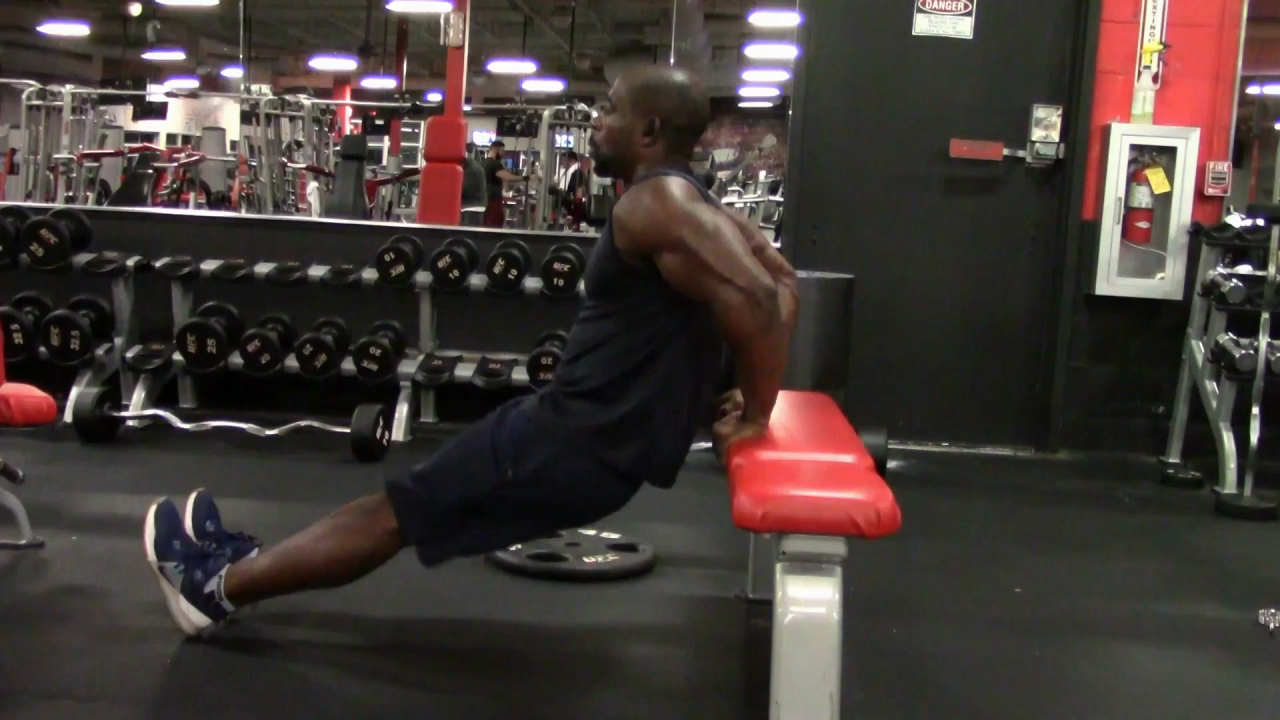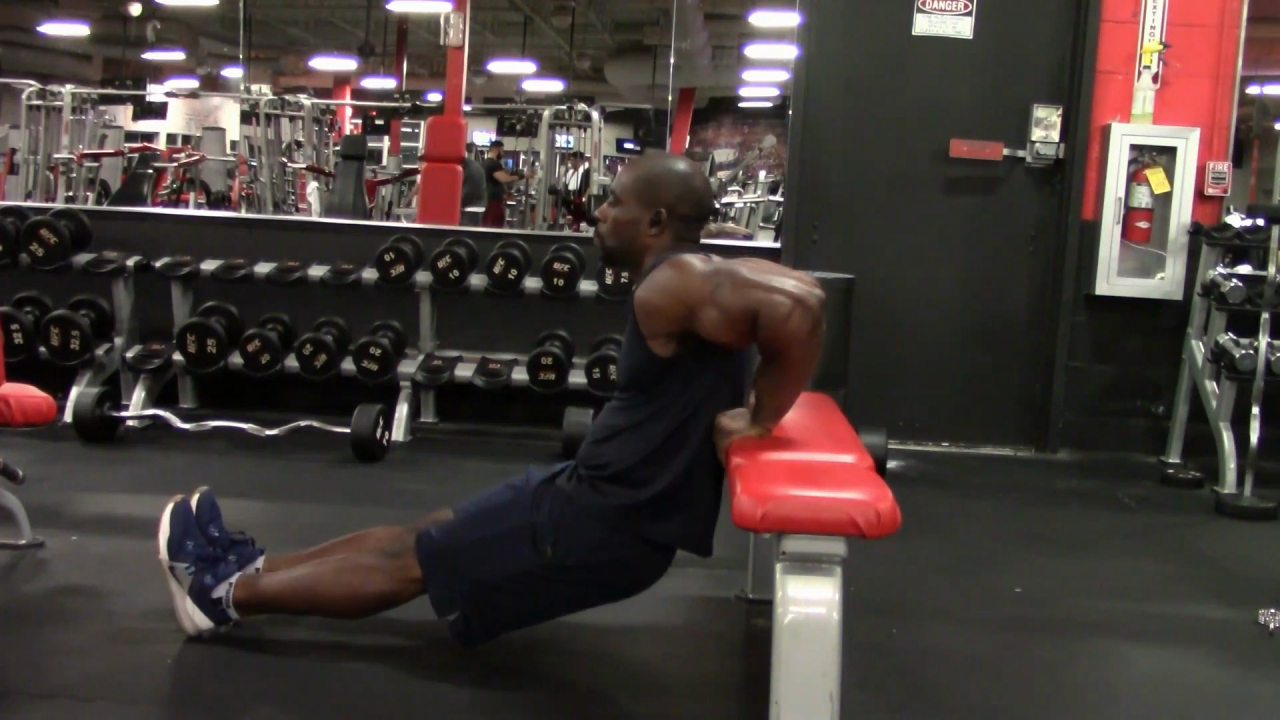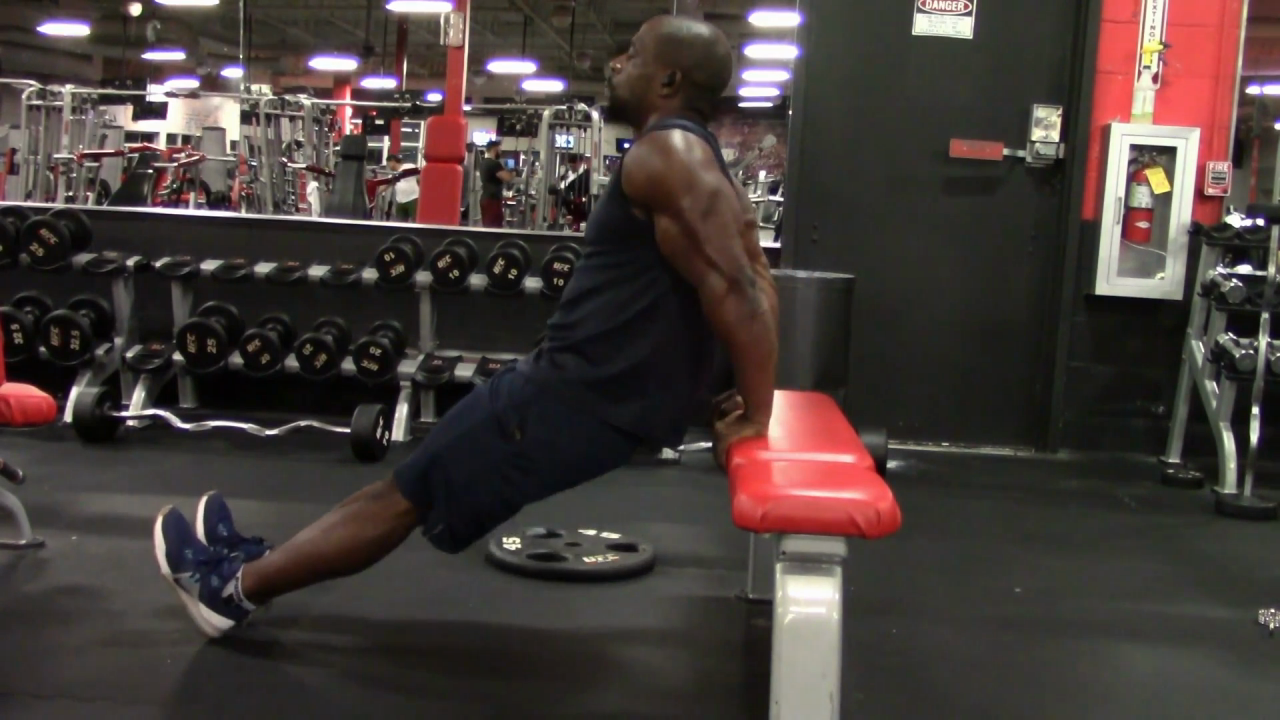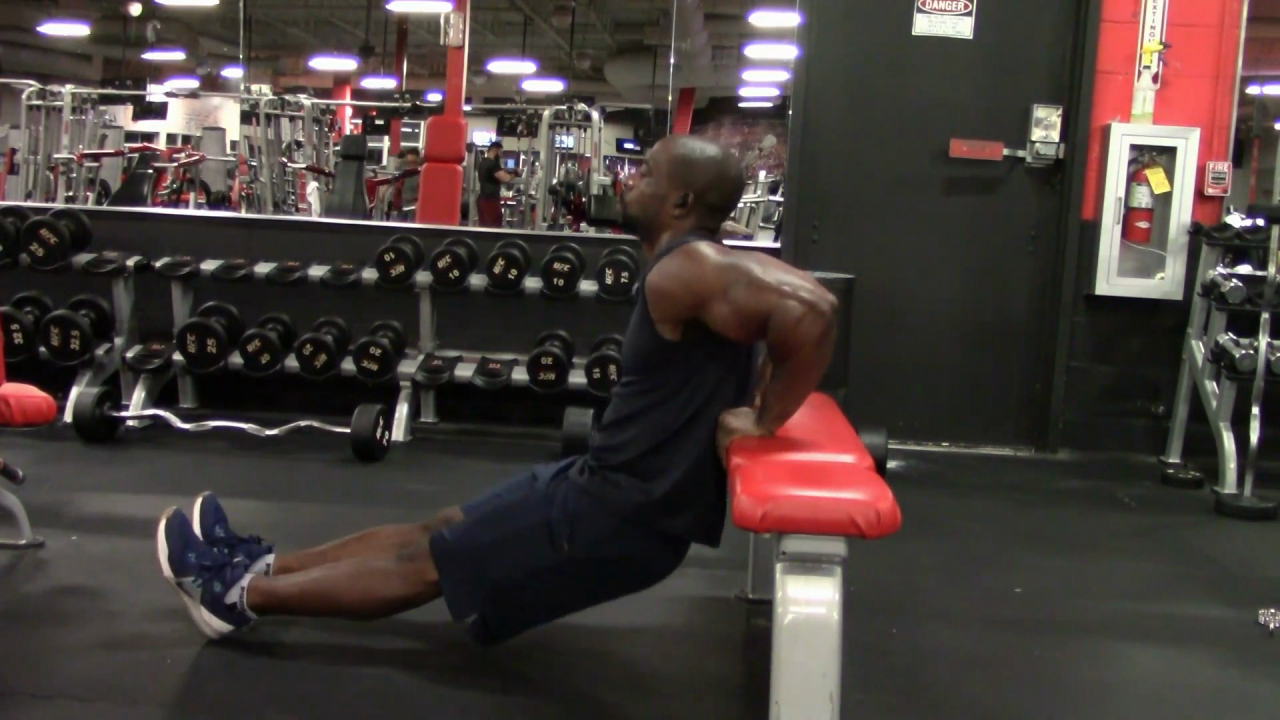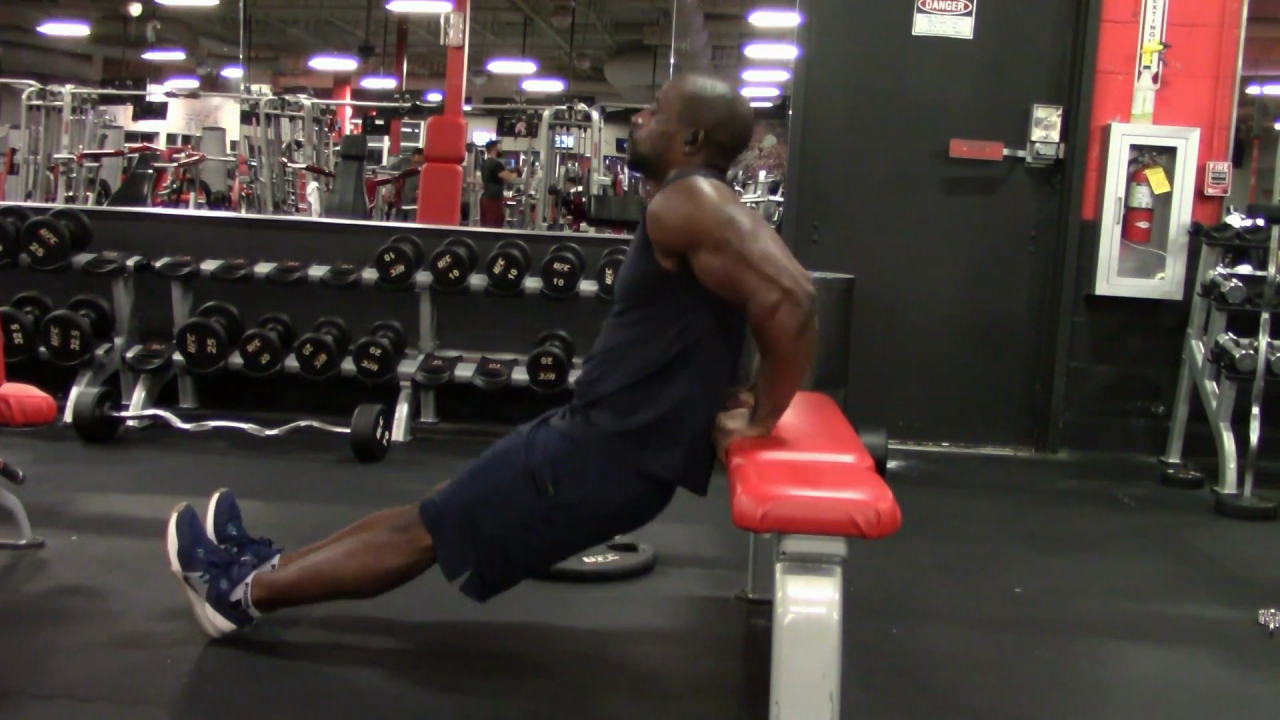
dt=1s
person 1, frame 1
left shoulder: (654, 204)
right shoulder: (689, 204)
left elbow: (754, 299)
right elbow: (780, 281)
left wrist: (756, 416)
right wrist: (751, 393)
left hip: (585, 442)
right hip: (591, 424)
left knee: (398, 512)
right knee: (413, 493)
left ankle: (217, 586)
right ankle: (244, 558)
person 1, frame 2
left shoulder: (672, 286)
right shoulder: (703, 277)
left elbow: (800, 310)
right elbow: (803, 292)
left wrist: (758, 421)
right wrist: (753, 402)
left hip: (613, 523)
right hip: (606, 489)
left knee: (412, 563)
right knee: (432, 531)
left ankle: (224, 593)
right ankle: (248, 566)
person 1, frame 3
left shoulder: (666, 154)
right shoulder: (691, 159)
left elbow: (734, 290)
right elbow: (753, 277)
left wrist: (755, 419)
right wrist: (746, 397)
left hip: (579, 397)
right hip: (593, 384)
left knee: (407, 497)
right knee: (416, 483)
left ankle: (234, 588)
right ankle: (258, 563)
person 1, frame 4
left shoulder: (685, 271)
right shoulder: (702, 266)
left elbow: (812, 311)
right elbow: (789, 310)
left wrist: (764, 421)
right wrist: (756, 403)
left hip: (626, 513)
right hip: (616, 482)
left knee: (431, 563)
right knee: (441, 529)
left ankle: (238, 594)
right ankle: (263, 565)
person 1, frame 5
left shoulder: (689, 202)
right shoulder: (703, 204)
left elbow: (789, 301)
right elbow: (771, 302)
left wrist: (764, 422)
right wrist: (747, 399)
left hip: (611, 453)
right hip: (606, 431)
left knee: (427, 533)
right knee: (438, 509)
left ankle: (243, 594)
right ankle: (271, 567)
